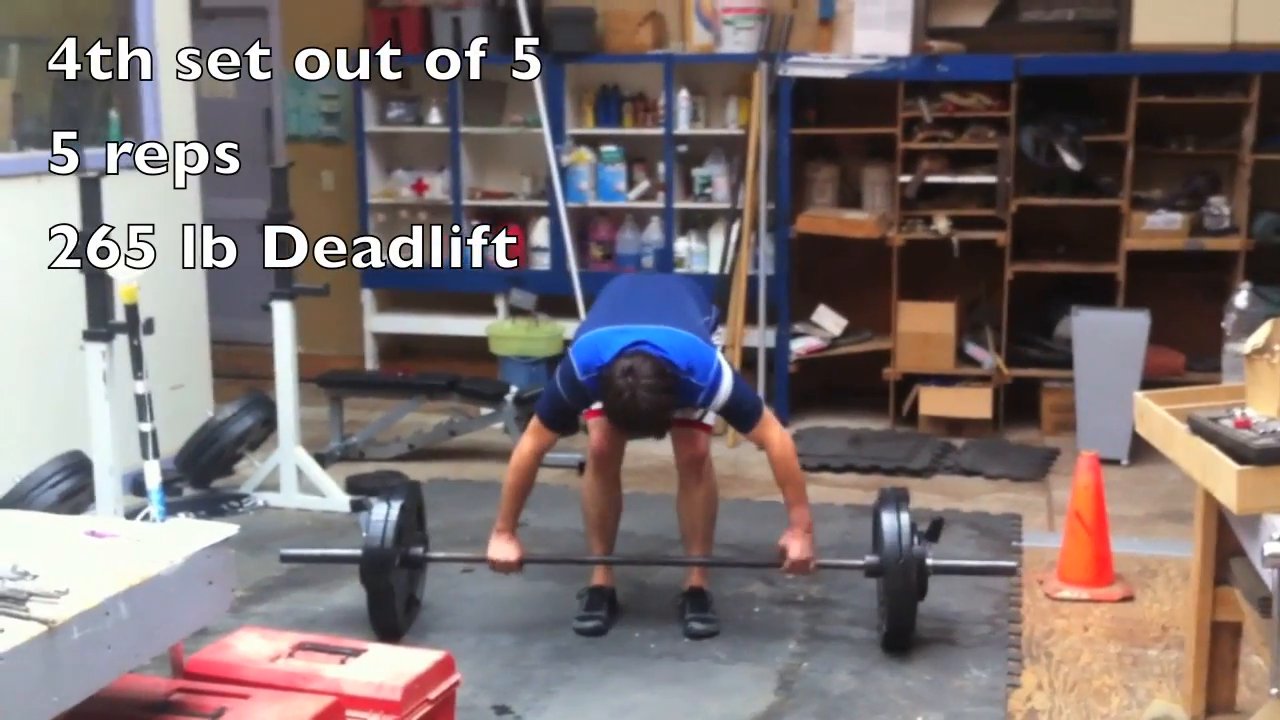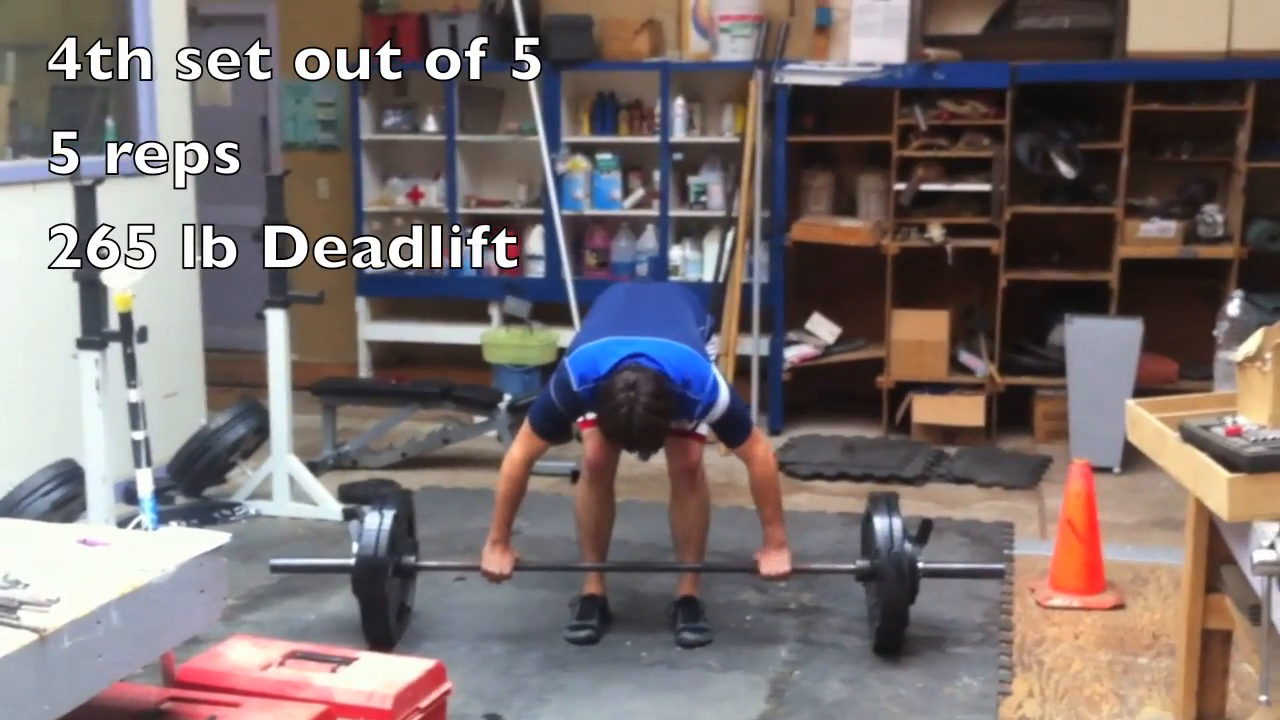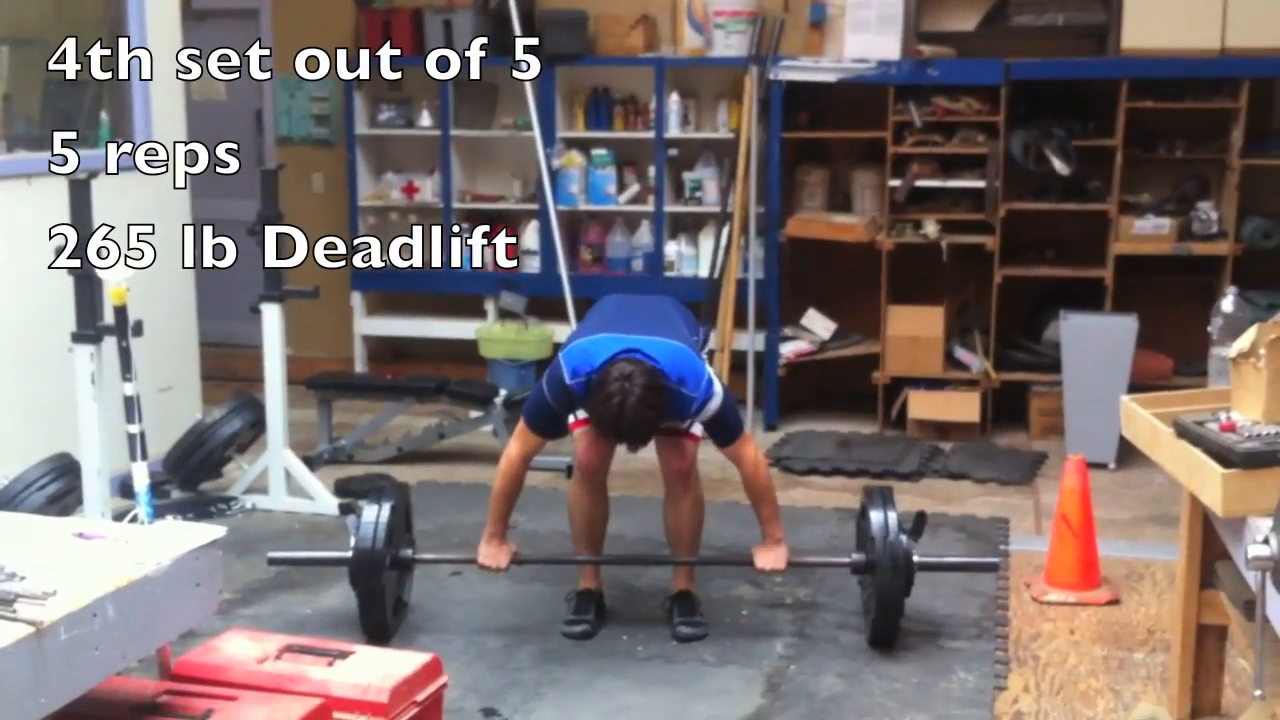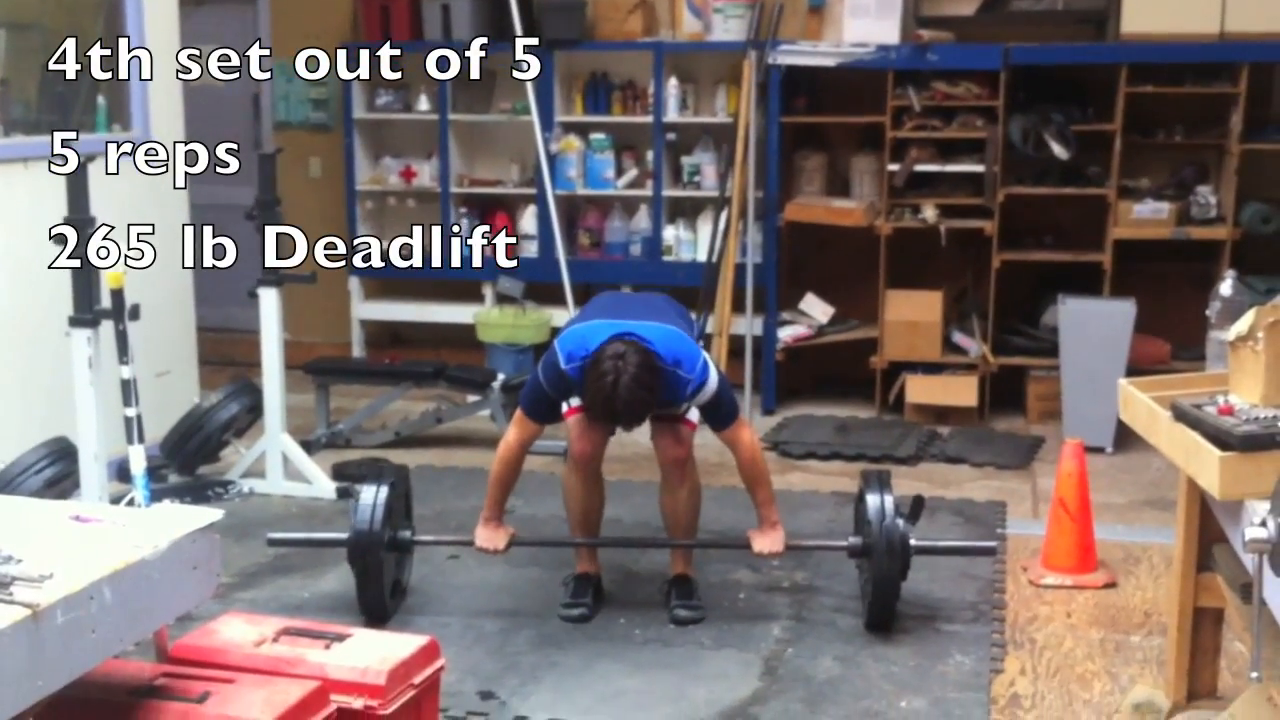
dt=0.5s
person 1, frame 1
left shoulder: (702, 370)
right shoulder: (582, 368)
left elbow: (776, 438)
right elbow: (531, 446)
left wrist: (800, 527)
right wrist: (503, 532)
left knee: (694, 454)
right knee: (601, 450)
left ankle: (696, 585)
right ankle: (600, 581)
person 1, frame 2
left shoulder: (699, 384)
right shoulder: (576, 379)
left elbow: (759, 456)
right elbow: (521, 454)
left wrist: (775, 544)
right wrist: (498, 542)
left knee: (688, 465)
right knee: (596, 462)
left ankle: (688, 595)
right ankle: (593, 592)
person 1, frame 3
left shoulder: (693, 384)
right shoulder: (570, 375)
left elbow: (747, 455)
right elbow: (518, 452)
left wrist: (773, 538)
right wrist: (494, 536)
left knee: (681, 467)
right knee: (588, 462)
left ankle: (683, 589)
right ankle: (588, 587)
person 1, frame 4
left shoulder: (689, 367)
right shoulder: (564, 363)
left elbow: (743, 440)
right elbow: (516, 439)
left wrist: (769, 523)
right wrist: (491, 520)
left hip: (669, 360)
right hip: (589, 362)
left knee: (677, 455)
right knee: (582, 451)
left ankle: (682, 574)
right ankle: (585, 572)
